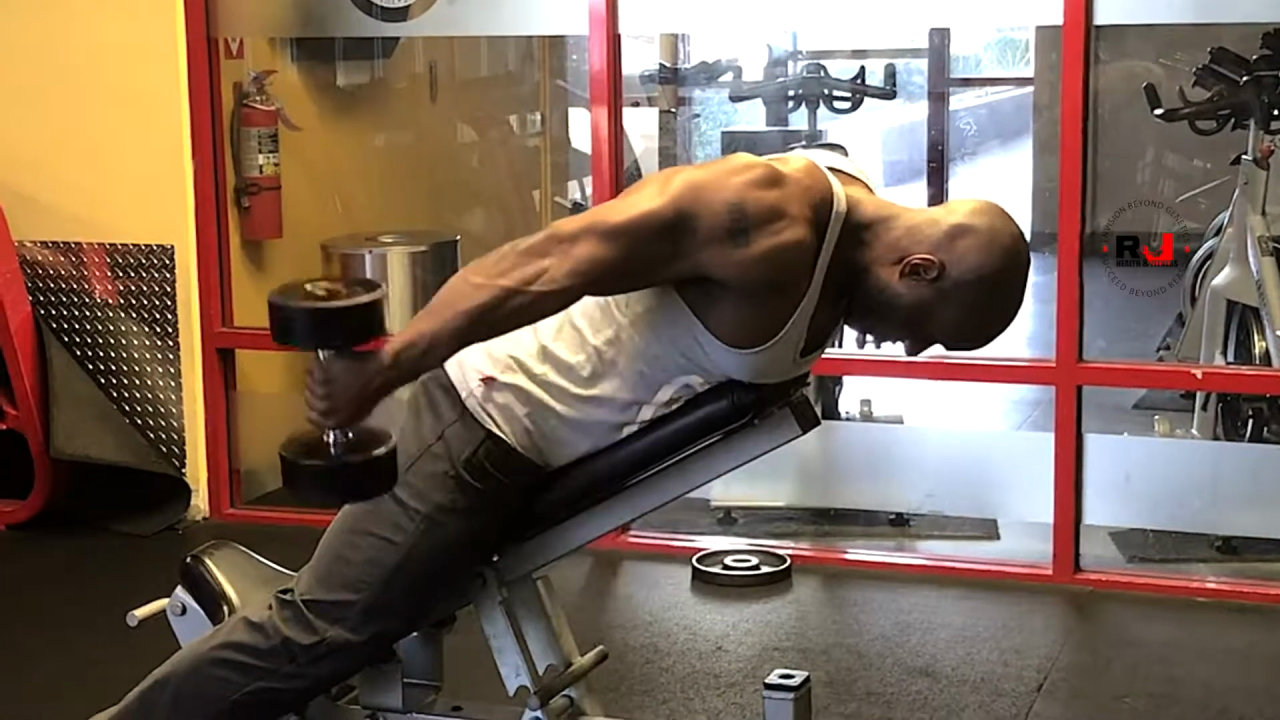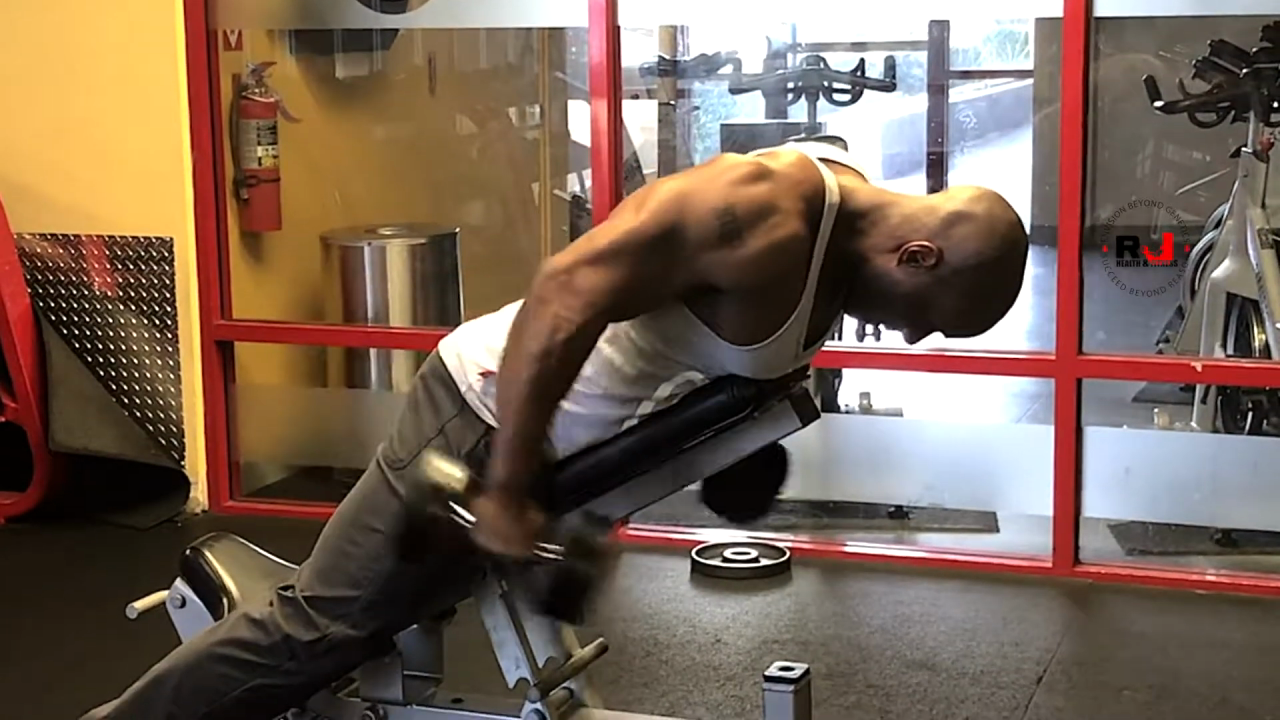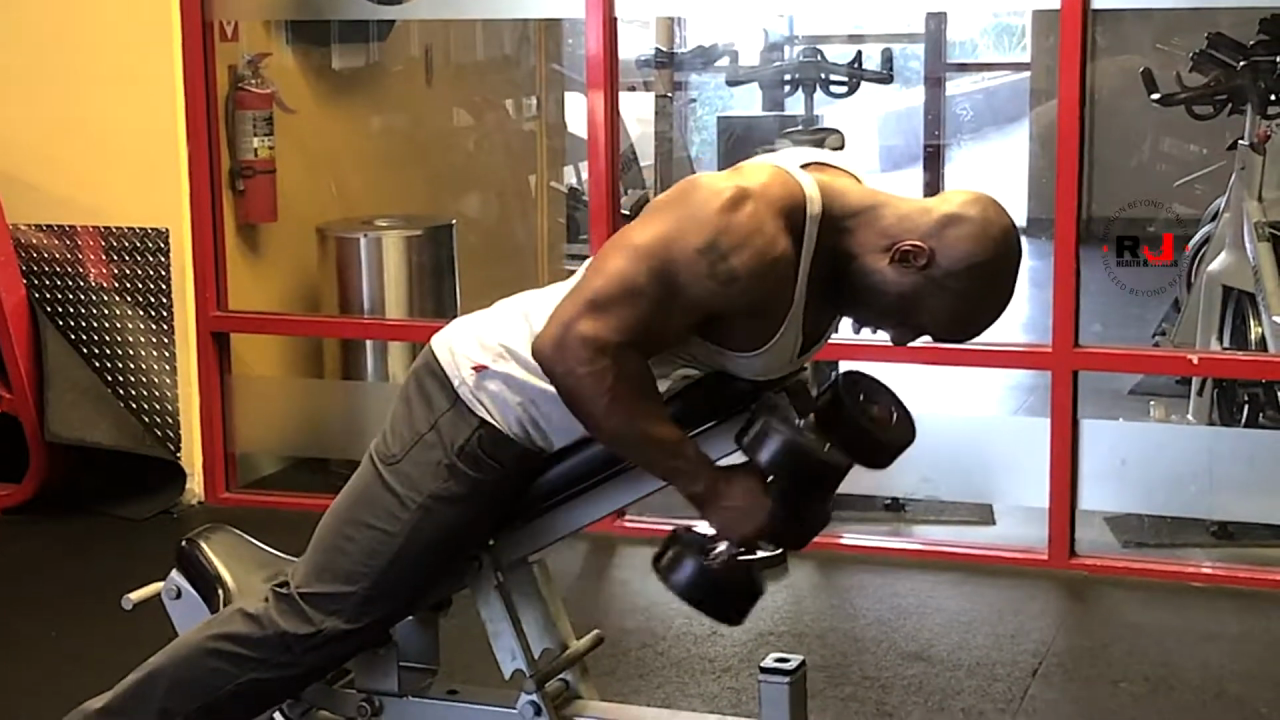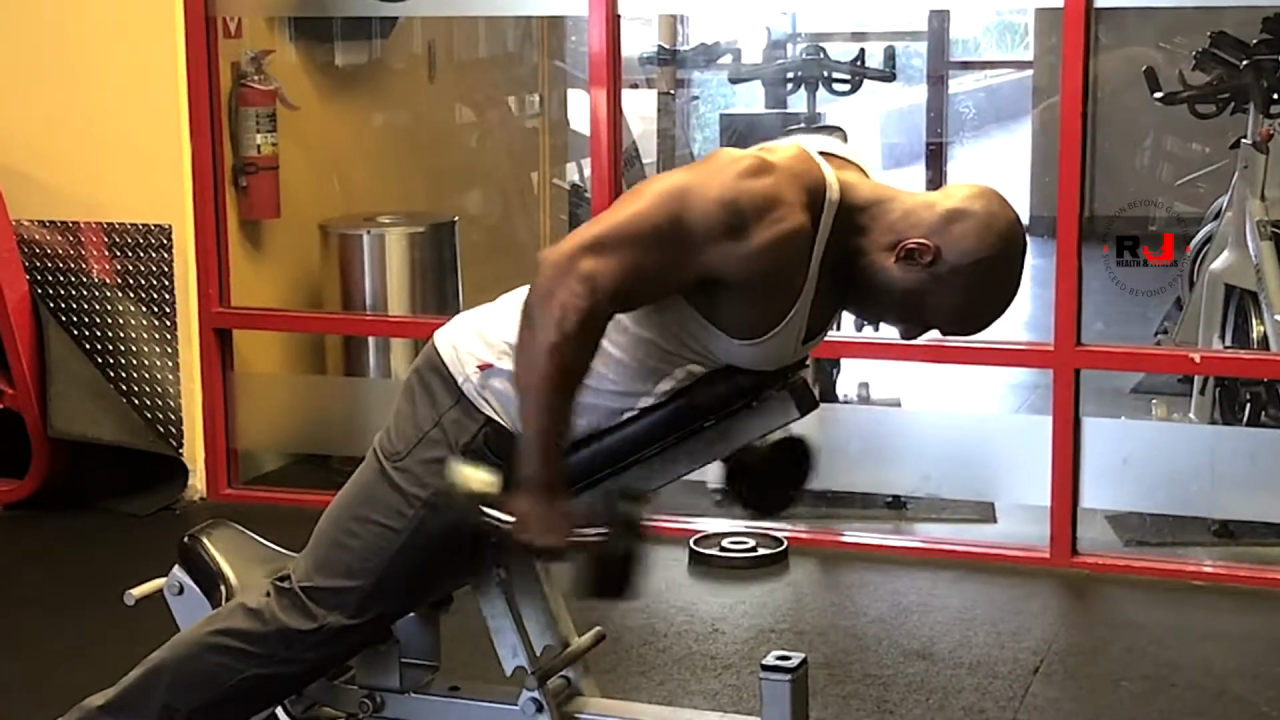
dt=0.4s
person 1, frame 1
left shoulder: (850, 234)
right shoulder: (775, 217)
right elbow: (559, 257)
right wrist: (383, 369)
left hip: (556, 440)
right hip: (499, 418)
left knee: (371, 618)
right knee: (318, 629)
person 1, frame 2
left shoulder: (849, 221)
right shoulder: (768, 214)
right elbow: (568, 289)
right wrist: (508, 491)
left hip: (553, 424)
right hip: (497, 410)
left knee: (364, 614)
right knee: (320, 626)
person 1, frame 3
left shoulder: (844, 217)
right shoulder: (751, 227)
right elbow: (575, 346)
right wrist: (712, 488)
left hip: (533, 425)
right hip: (488, 404)
right knee: (313, 616)
person 1, frame 4
left shoulder: (847, 211)
right shoulder: (770, 206)
right elbow: (571, 278)
right wrist: (541, 486)
left hip: (531, 405)
right hip: (490, 393)
right knee: (317, 614)
